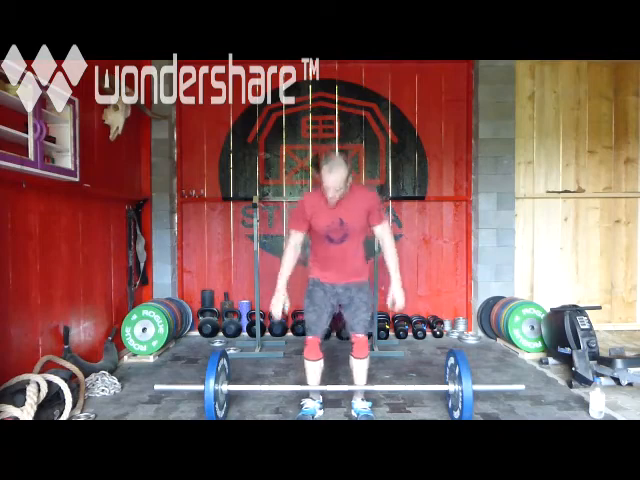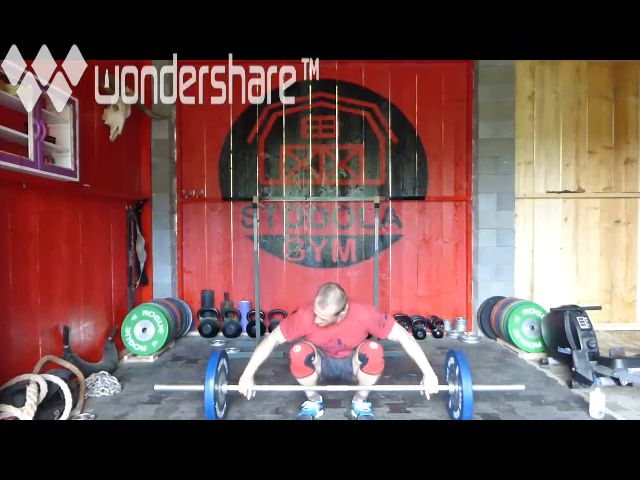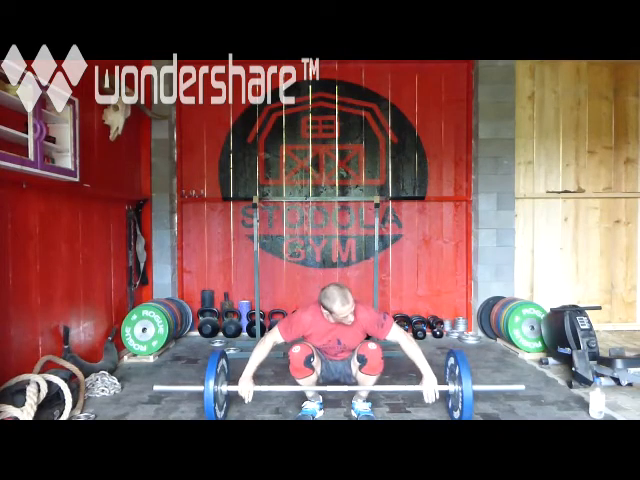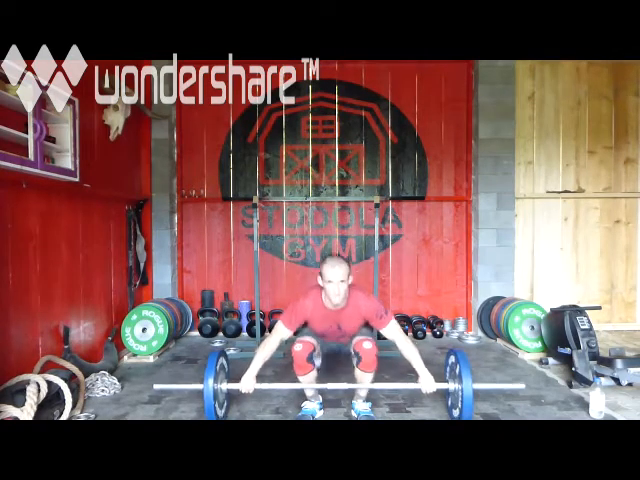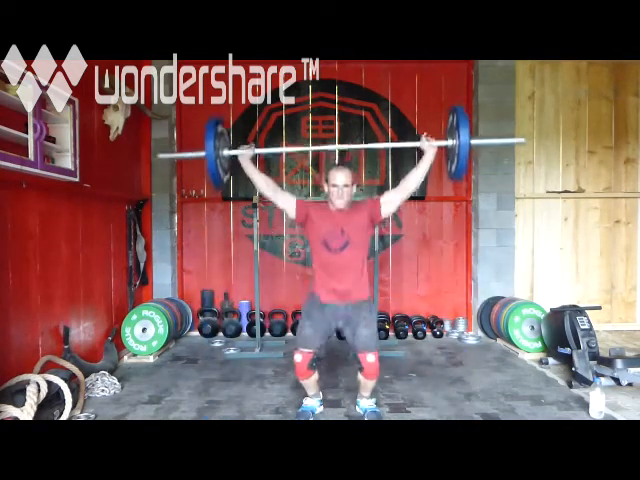
dt=1s
person 1, frame 1
left shoulder: (367, 199)
right shoulder: (308, 203)
left elbow: (385, 238)
right elbow: (293, 245)
left wrist: (396, 282)
right wrist: (280, 288)
left hip: (356, 281)
right hip: (320, 281)
left knee: (360, 338)
right knee: (313, 339)
left ankle: (359, 400)
right ankle: (313, 400)
person 1, frame 2
left shoulder: (364, 315)
right shoulder: (305, 316)
left elbow: (404, 337)
right elbow: (272, 339)
left wrist: (428, 374)
right wrist: (247, 375)
left hip: (352, 362)
right hip: (321, 362)
left knee: (374, 350)
right knee: (299, 352)
left ankle: (360, 401)
right ankle: (313, 401)
person 1, frame 3
left shoulder: (364, 314)
right shoulder: (305, 317)
left elbow: (402, 337)
right elbow: (269, 339)
left wrist: (428, 375)
right wrist: (246, 377)
left hip: (352, 366)
right hip: (320, 366)
left knee: (373, 350)
right knee: (297, 352)
left ankle: (360, 401)
right ankle: (313, 402)
person 1, frame 4
left shoulder: (364, 302)
right shoulder: (306, 303)
left elbow: (399, 336)
right elbow: (275, 337)
left wrist: (423, 373)
right wrist: (251, 373)
left hip: (353, 338)
right hip: (320, 339)
left knee: (368, 349)
right knee: (300, 349)
left ankle: (360, 402)
right ankle: (312, 402)
person 1, frame 5
left shoulder: (366, 213)
right shoulder: (310, 213)
left elbow: (404, 190)
right elbow: (273, 192)
left wrist: (429, 153)
right wrist: (246, 161)
left hip: (357, 303)
right hip: (320, 302)
left knee: (370, 364)
right knee: (301, 360)
left ankle: (365, 400)
right ankle: (313, 399)
